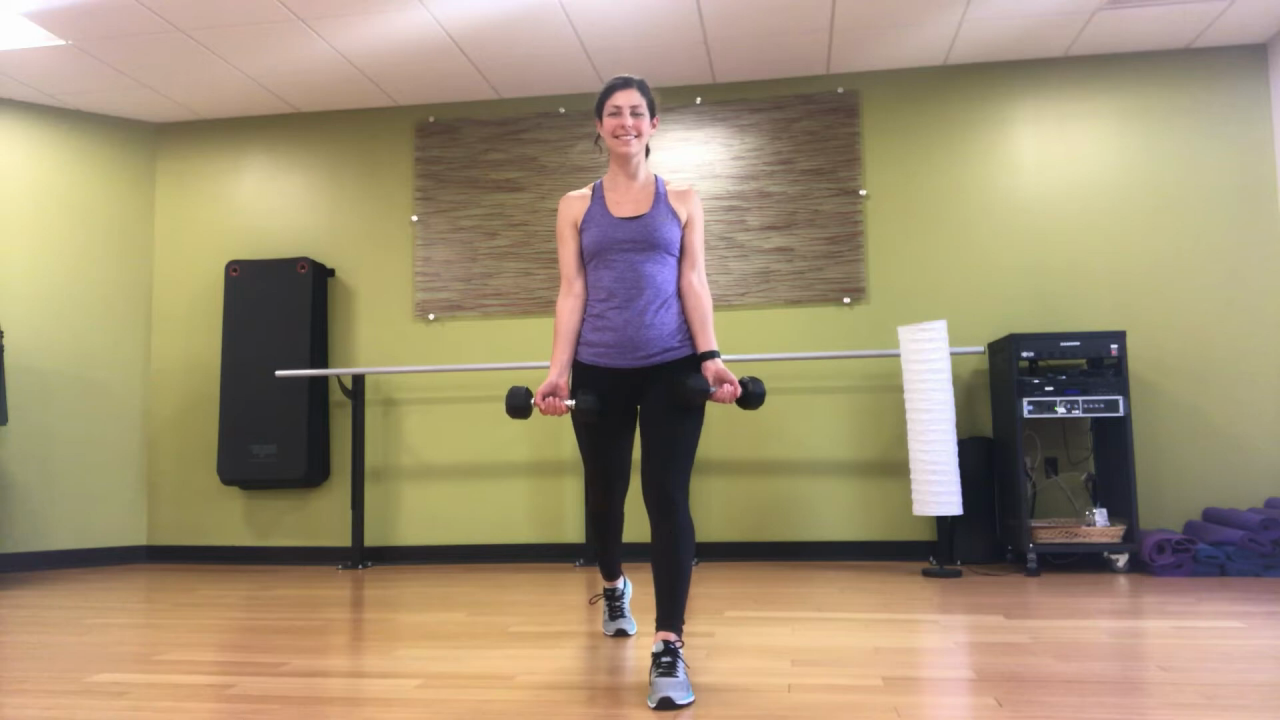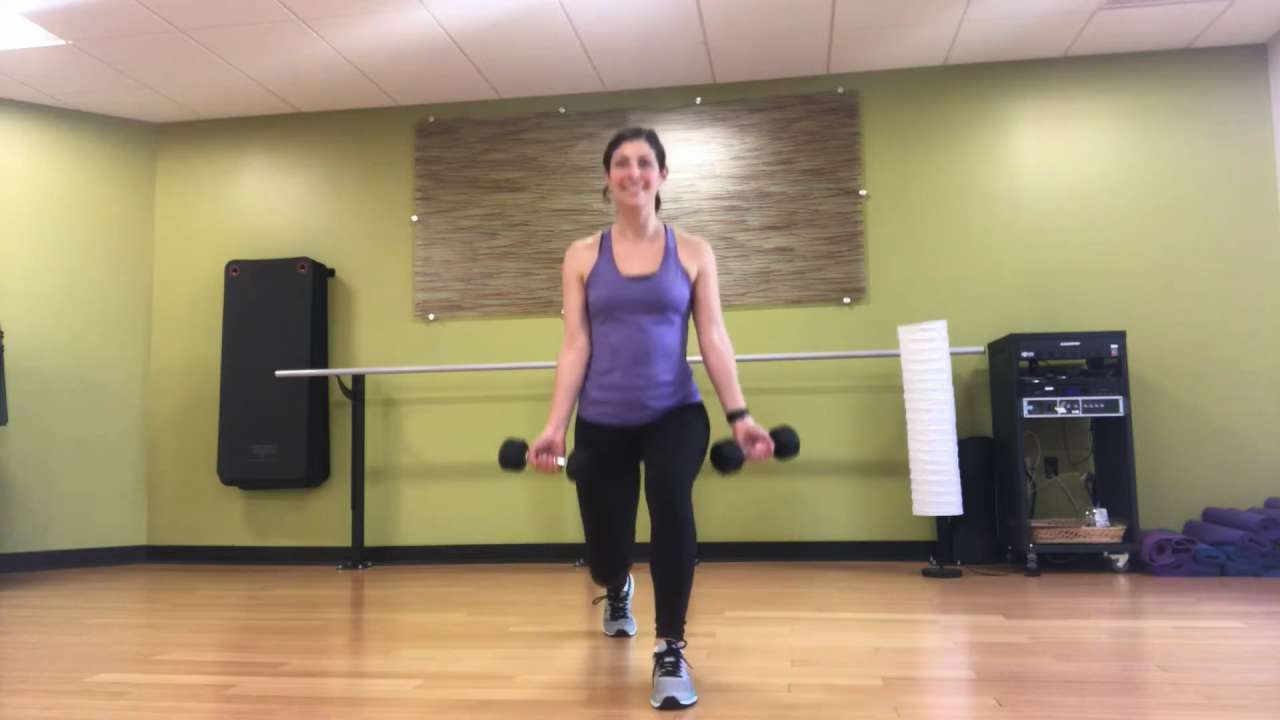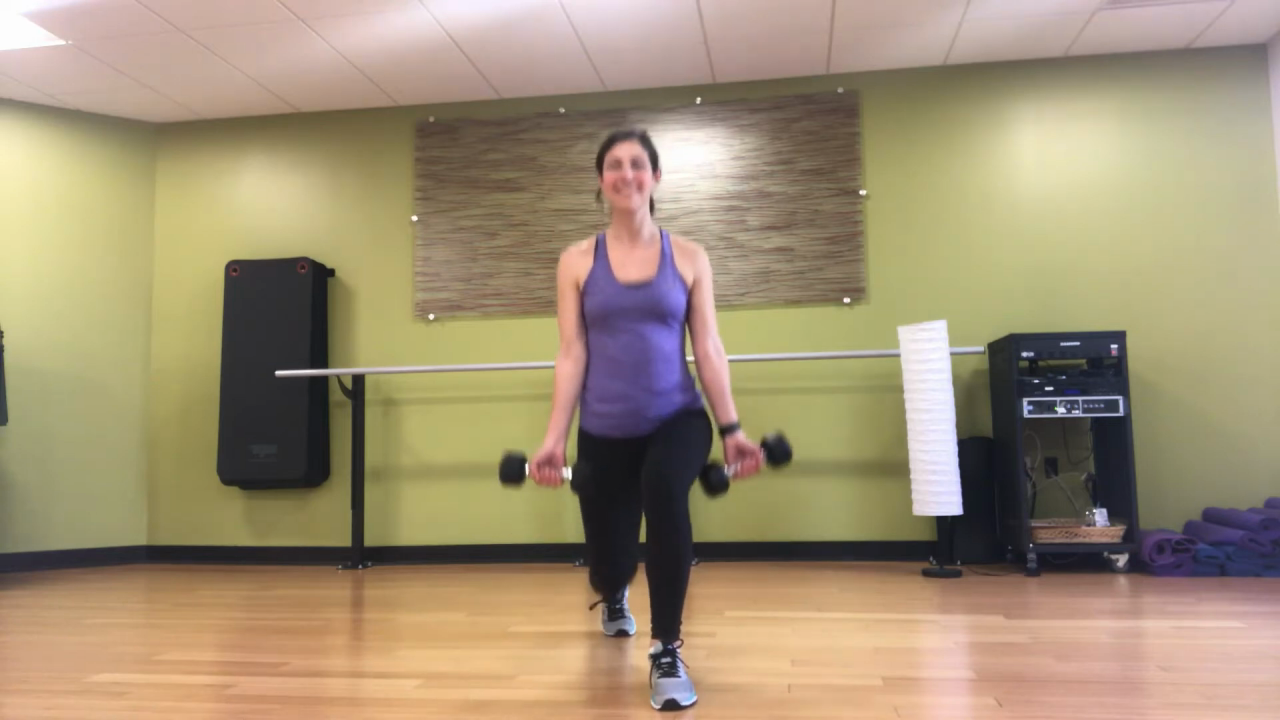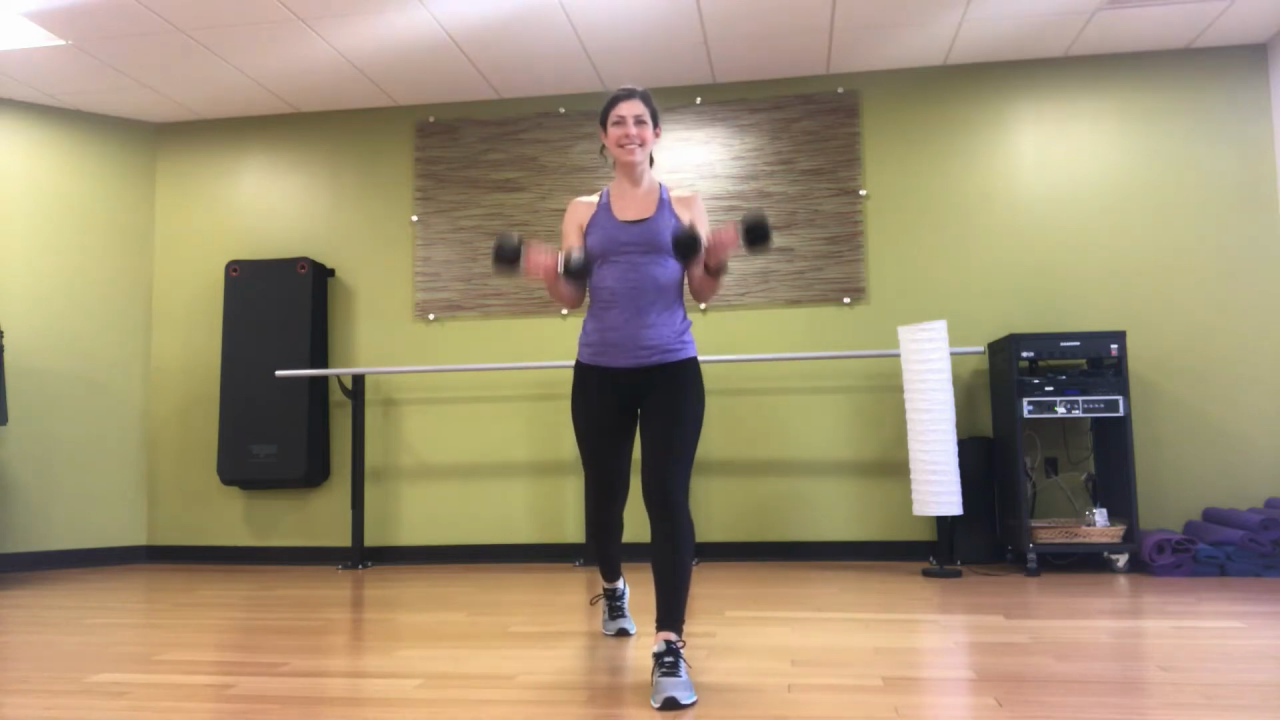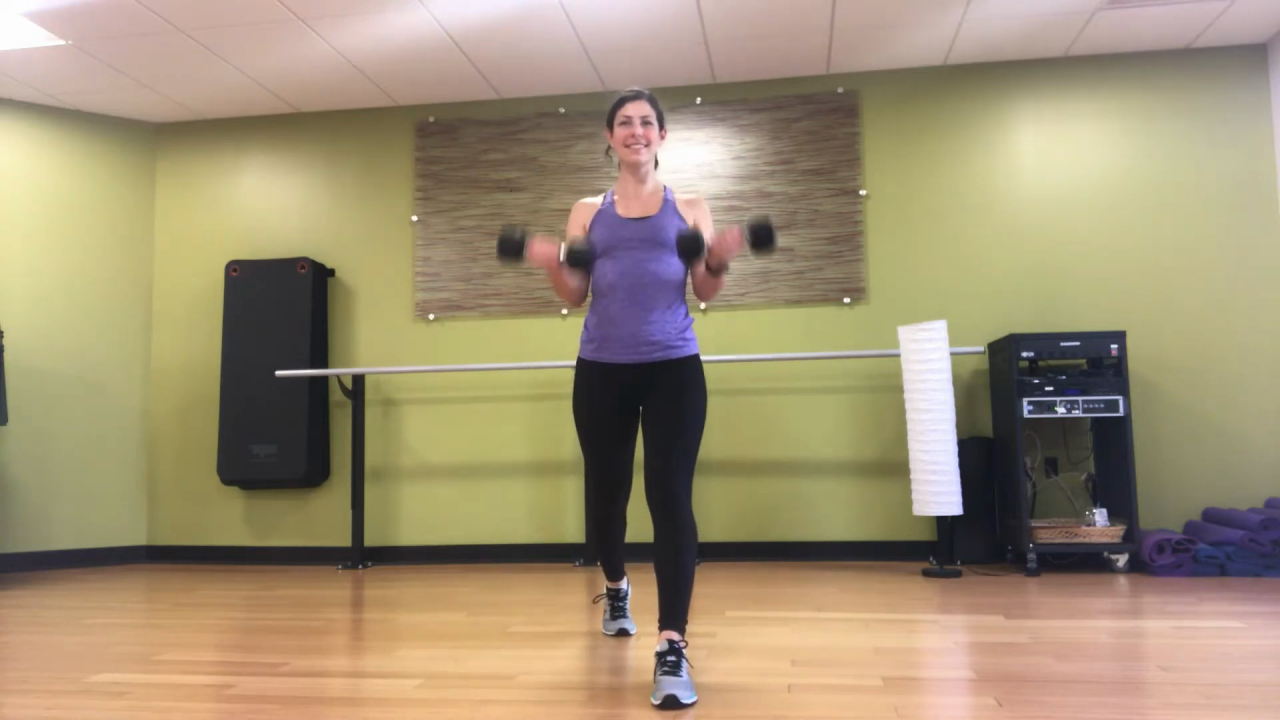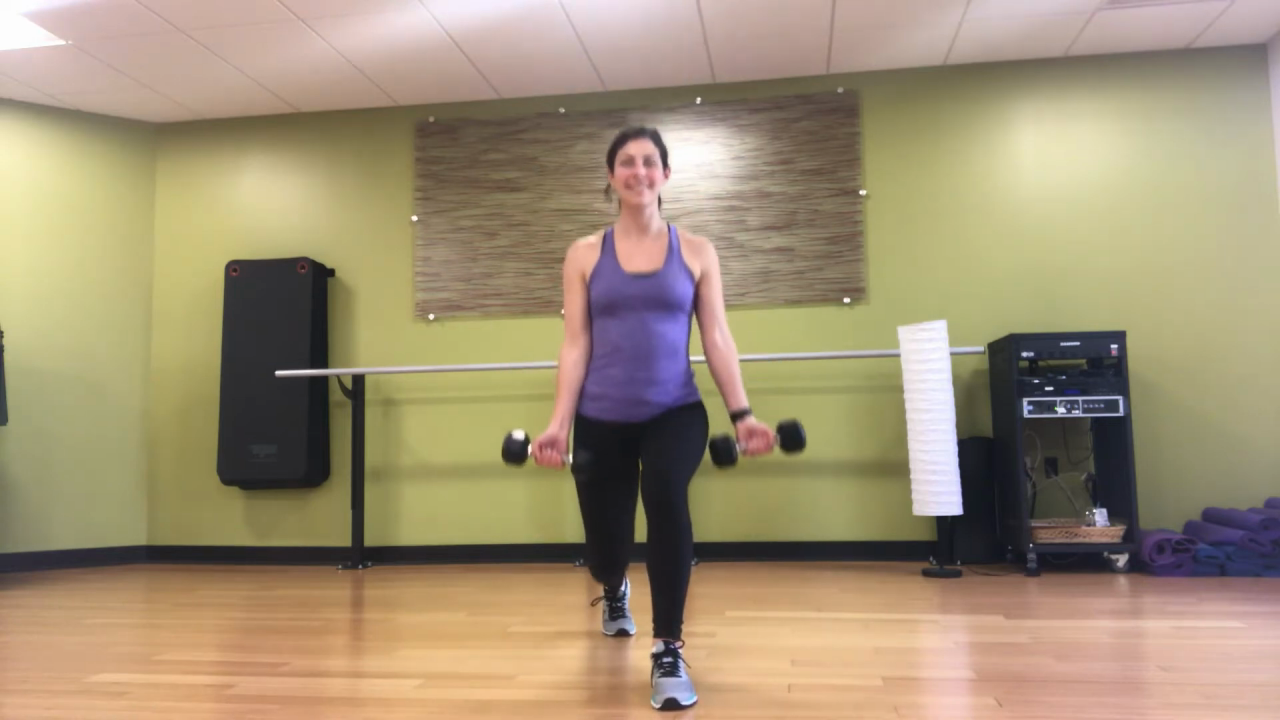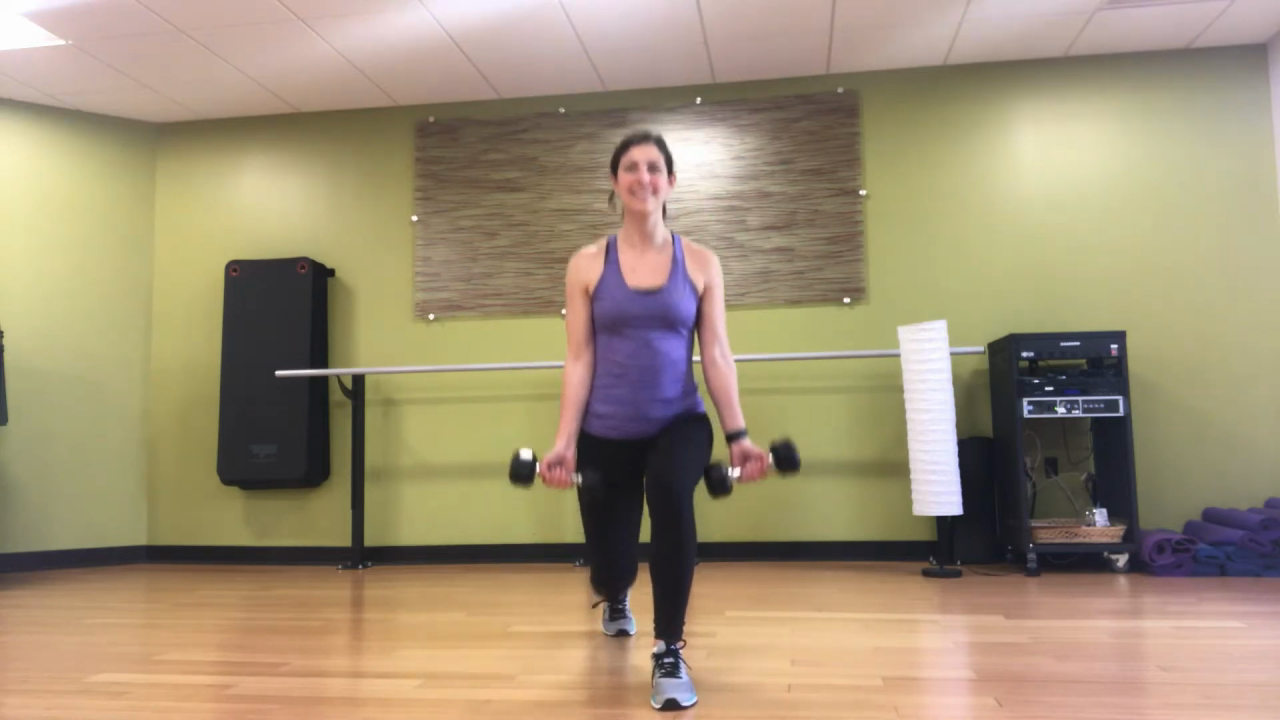
dt=0.7s
person 1, frame 1
left shoulder: (682, 199)
right shoulder: (577, 206)
left elbow: (694, 282)
right elbow: (572, 292)
left wrist: (709, 357)
right wrist: (558, 370)
left hip: (670, 365)
right hip: (600, 369)
left knee: (667, 496)
right knee: (605, 491)
left ankle: (668, 648)
right ankle: (613, 586)
person 1, frame 2
left shoulder: (693, 252)
right shoulder: (582, 256)
left elbow: (713, 336)
right elbow: (574, 345)
left wrist: (739, 414)
right wrist: (555, 424)
left hip: (675, 411)
right hip: (603, 421)
left knee: (670, 495)
right knee: (606, 554)
left ankle: (670, 650)
right ankle: (619, 590)
person 1, frame 3
left shoulder: (688, 256)
right shoulder: (578, 260)
left elbow: (707, 347)
right elbow: (571, 354)
left wrist: (730, 428)
right wrist: (555, 436)
left hip: (675, 418)
right hip: (604, 430)
left knee: (665, 499)
right knee: (610, 559)
left ankle: (666, 651)
right ankle: (615, 599)
person 1, frame 4
left shoulder: (686, 205)
right shoulder: (583, 210)
left elbow: (700, 290)
right elbow: (572, 294)
left wrist: (716, 265)
right wrist: (549, 275)
left hip: (671, 369)
right hip: (600, 372)
left knee: (668, 497)
right knee: (605, 494)
left ankle: (669, 649)
right ankle: (613, 589)
person 1, frame 5
left shoulder: (689, 206)
right shoulder: (587, 210)
left elbow: (702, 287)
right elbow: (575, 290)
left wrist: (717, 265)
right wrist: (553, 268)
left hip: (673, 366)
right hip: (601, 368)
left knee: (670, 496)
right knee: (607, 493)
left ankle: (671, 649)
right ankle: (615, 589)
person 1, frame 6
left shoulder: (696, 251)
right shoulder: (584, 254)
left elbow: (716, 336)
right elbow: (575, 345)
left wrist: (741, 413)
right wrist: (559, 422)
left hip: (674, 411)
right hip: (603, 419)
left knee: (665, 493)
right knee: (606, 545)
left ankle: (668, 651)
right ankle: (616, 590)
person 1, frame 7
left shoulder: (699, 262)
right shoulder: (588, 264)
left elbow: (716, 353)
right elbow: (579, 359)
left wrist: (737, 434)
right wrist: (565, 439)
left hip: (678, 422)
right hip: (607, 432)
left knee: (670, 499)
right knee: (609, 561)
left ankle: (669, 653)
right ankle: (617, 599)
